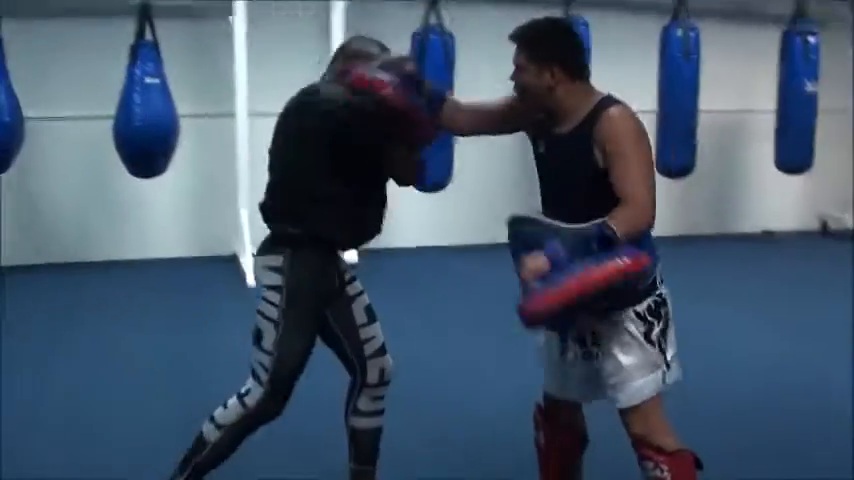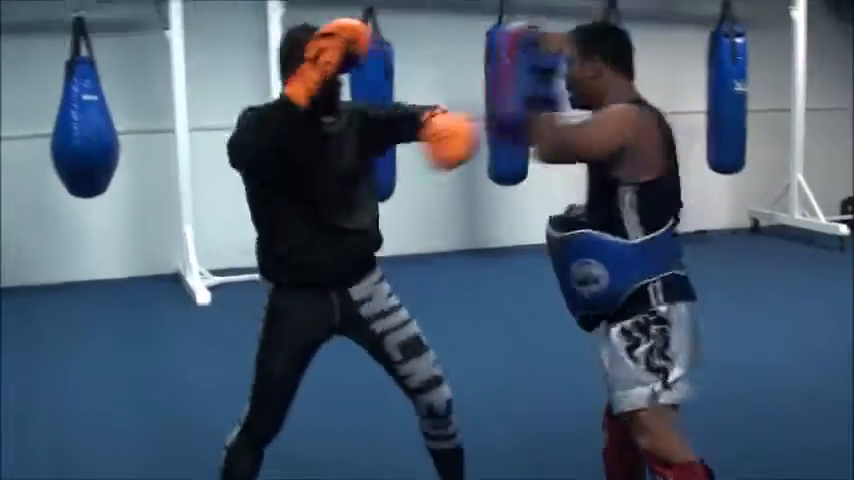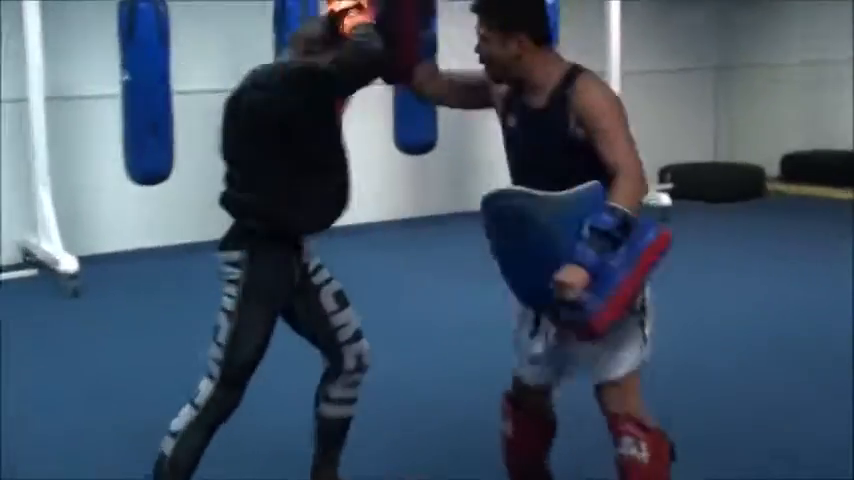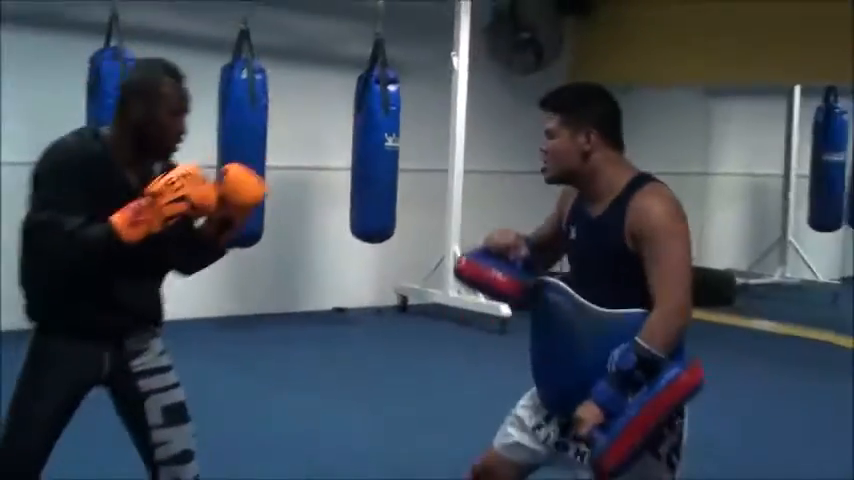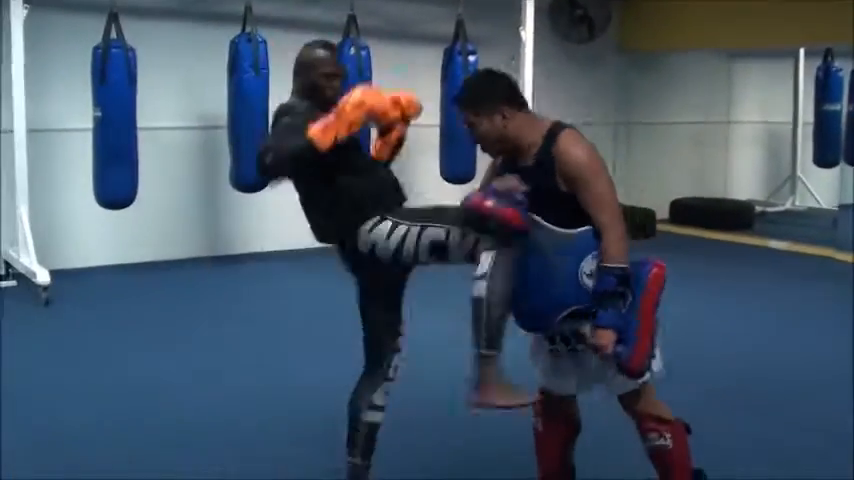
dt=1s
person 1, frame 1
left shoulder: (330, 108)
right shoulder: (324, 102)
left elbow: (369, 171)
left hip: (324, 260)
right hip: (295, 261)
left knee: (374, 370)
right knee: (266, 395)
person 1, frame 2
left shoulder: (354, 119)
right shoulder: (261, 126)
left elbow: (421, 116)
right elbow: (248, 156)
left wrist: (444, 122)
right wrist: (309, 76)
left hip: (362, 285)
right hip: (297, 297)
left knee: (434, 398)
right knee: (261, 422)
person 1, frame 3
left shoulder: (288, 92)
right shoulder: (275, 84)
right elbow: (364, 60)
left hip: (289, 251)
right hip: (256, 255)
left knee: (351, 356)
right knee: (224, 389)
person 1, frame 4
left shoulder: (169, 170)
right shoulder: (70, 159)
left elbow: (185, 258)
right elbow: (57, 254)
left wrist: (223, 222)
right wrist: (148, 212)
left hip: (136, 339)
right hip: (64, 341)
person 1, frame 5
left shoulder: (325, 119)
right shoulder: (292, 116)
right elbow: (271, 163)
left wrist: (388, 141)
right wrist: (331, 126)
left hip: (378, 234)
right hip: (368, 229)
left knee: (380, 362)
right knee: (486, 235)
right ankle: (488, 375)
person 2, frame 1
left shoulder: (614, 122)
right shoulder: (536, 112)
left elbow: (637, 216)
right elbow: (462, 119)
left hip: (627, 301)
left knee: (645, 425)
right knee: (557, 410)
person 2, frame 2
left shoulder: (625, 118)
right shoulder: (626, 120)
left elbow: (553, 145)
right wrist: (586, 216)
left hip: (645, 302)
right hip: (633, 302)
left knee: (649, 429)
right knee: (623, 419)
person 2, frame 3
left shoulder: (586, 95)
right shoulder: (503, 90)
left elbow: (630, 180)
right elbow: (429, 85)
left hip: (597, 270)
right hip: (547, 274)
left knee: (619, 398)
right knee: (527, 394)
person 2, frame 4
left shoulder: (651, 207)
right shoulder: (572, 199)
left elbow: (672, 313)
right elbow: (543, 253)
right wrist: (517, 246)
right hip: (570, 378)
person 2, frame 5
left shoulder: (568, 150)
right shoulder: (508, 156)
left elbow: (613, 232)
right elbow: (479, 210)
left wrist: (608, 315)
right wrist: (493, 195)
left hip: (603, 294)
right hip: (553, 297)
left knee: (640, 400)
right knee: (555, 399)
